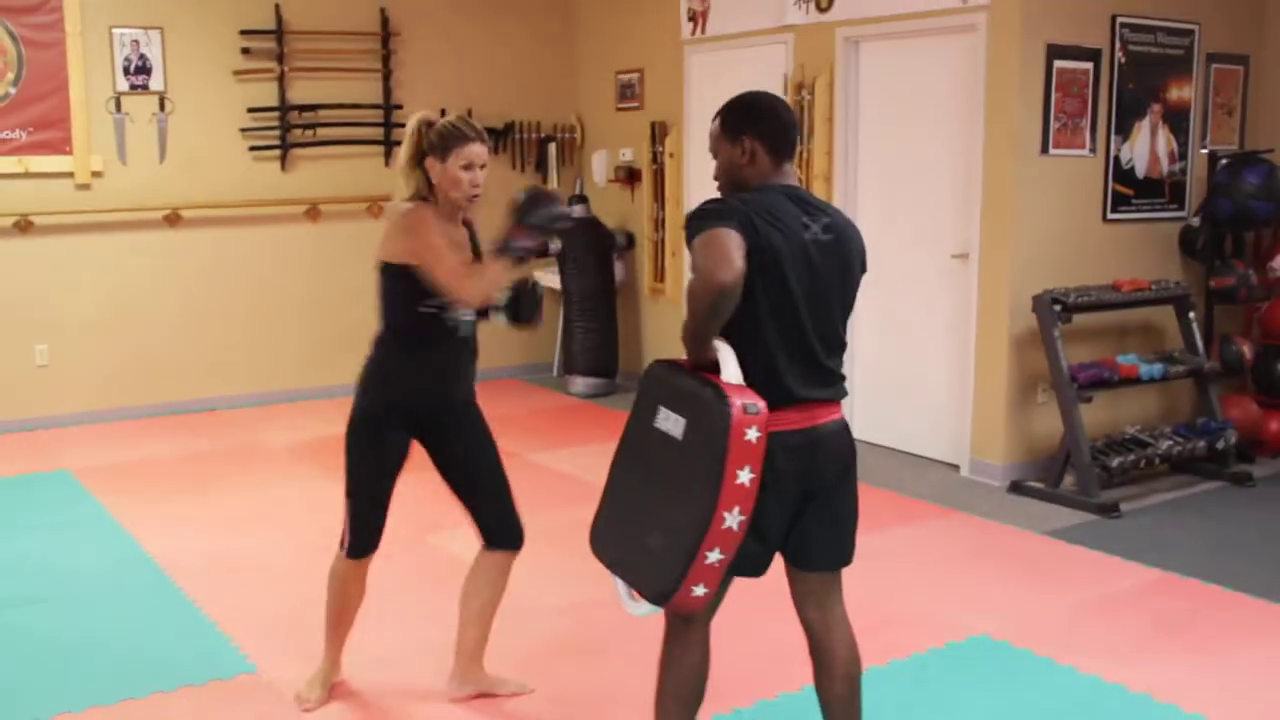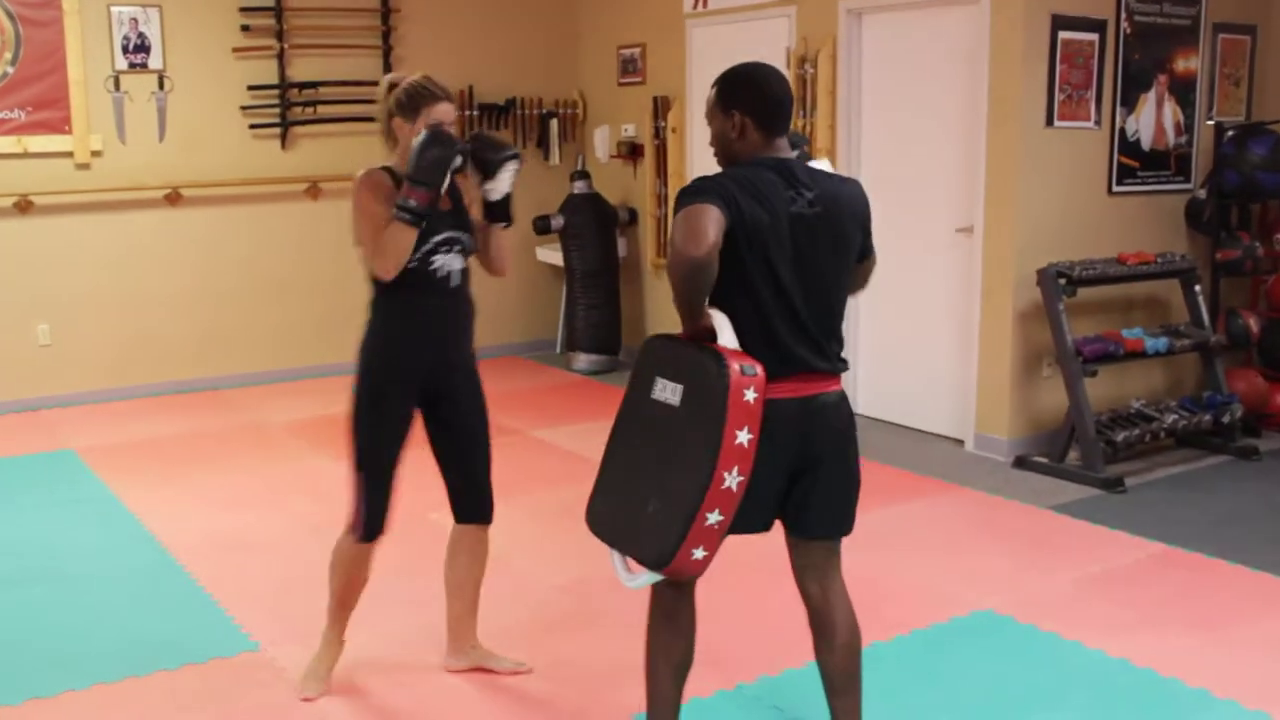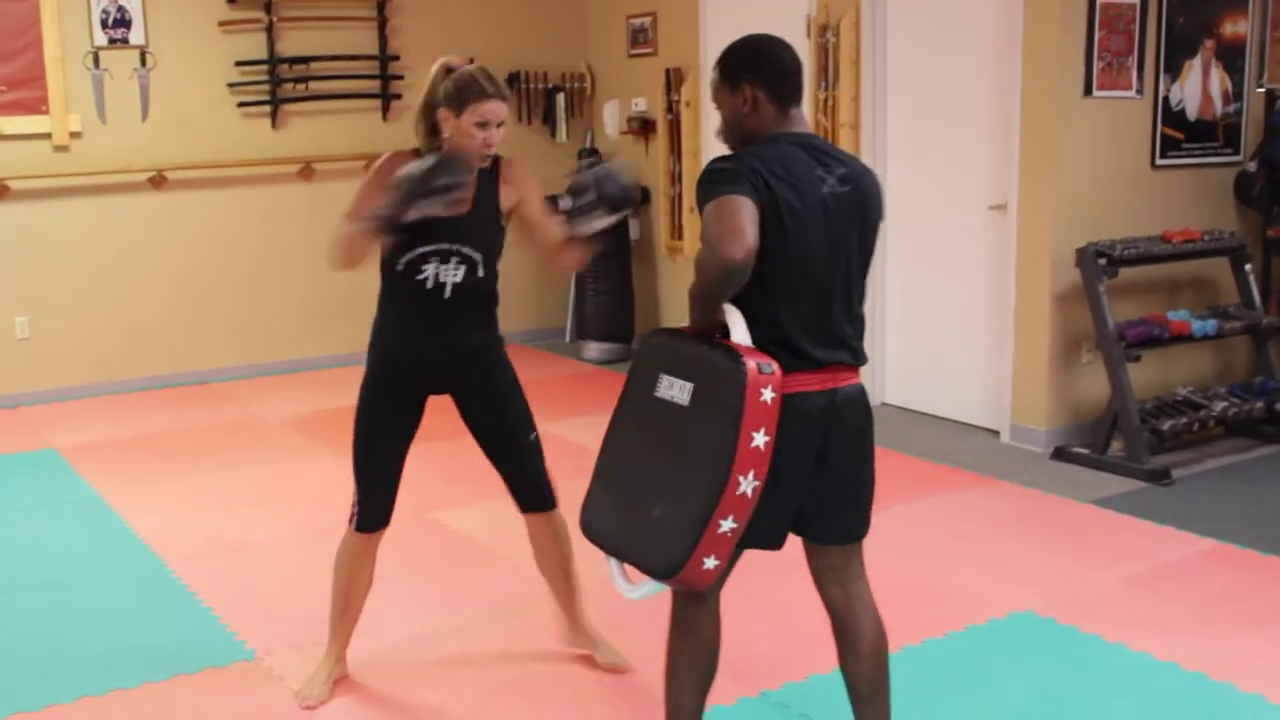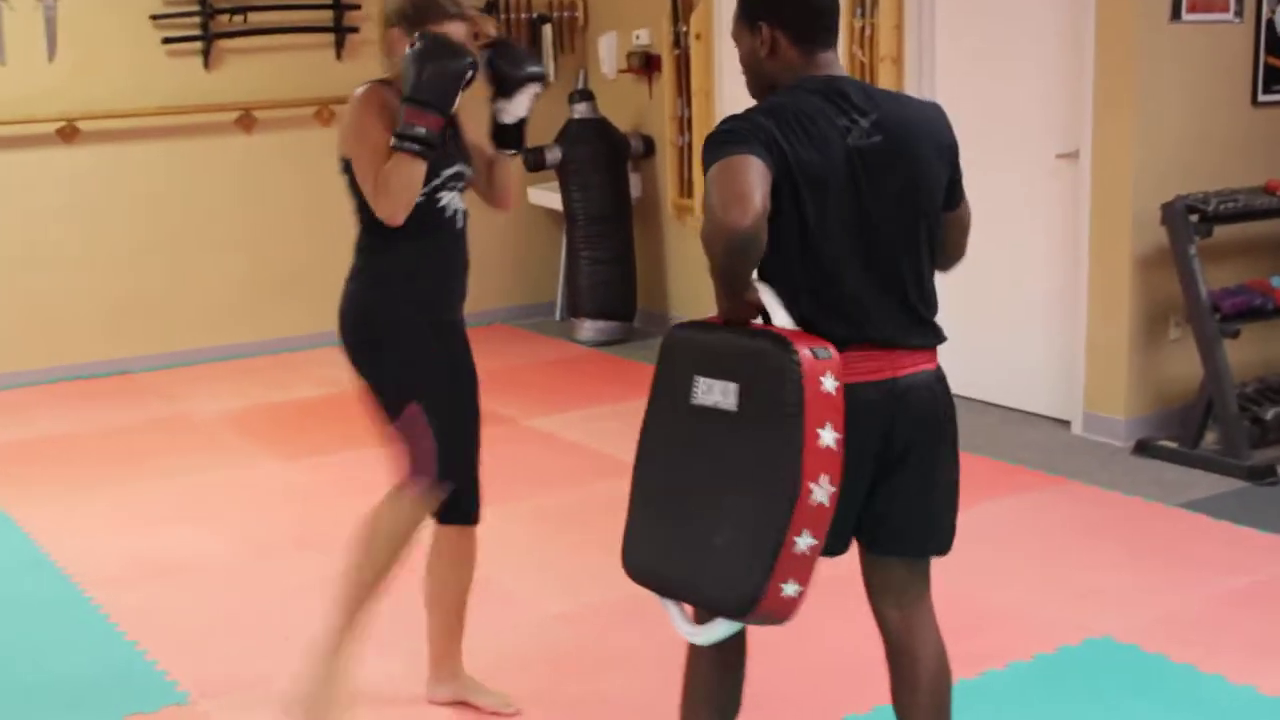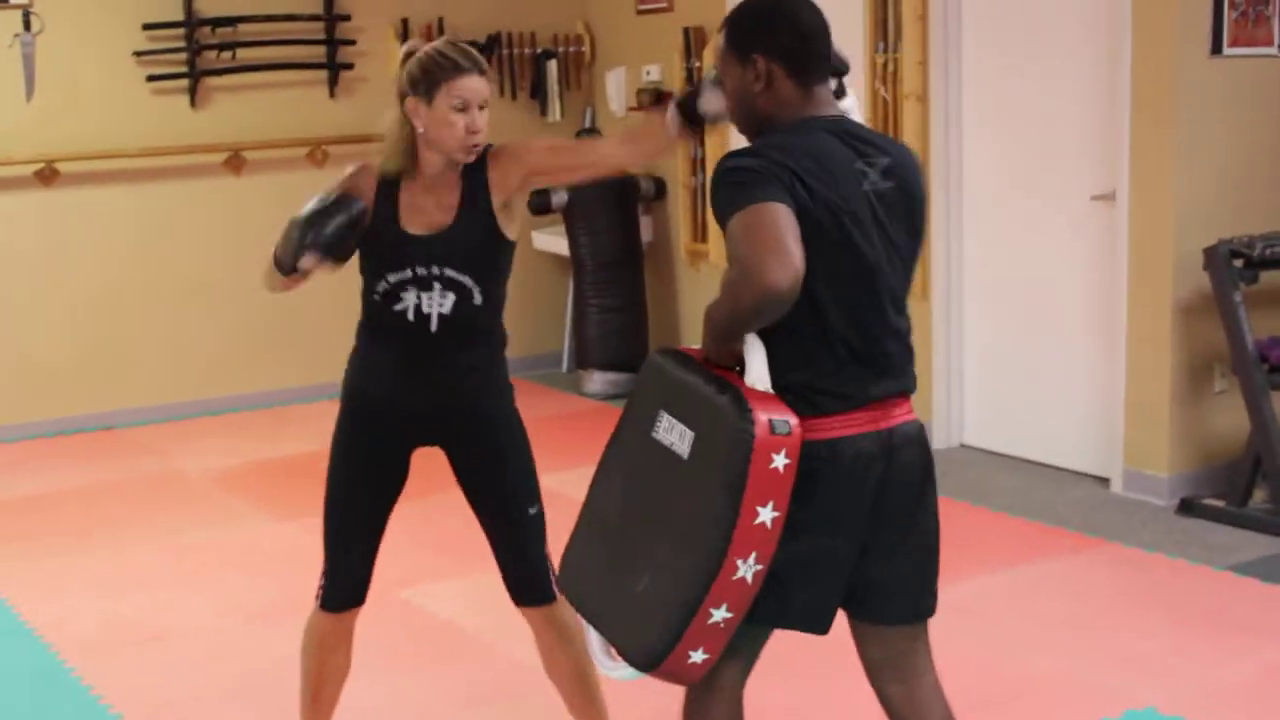
dt=0.7s
person 1, frame 1
left shoulder: (728, 216)
right shoulder: (845, 232)
left elbow: (720, 275)
left wrist: (696, 345)
right hip: (826, 436)
left knee: (689, 609)
right knee: (824, 609)
person 1, frame 2
left shoulder: (717, 193)
right shoulder: (848, 197)
left elbow: (693, 251)
left wrist: (692, 316)
right hip: (823, 408)
left knee: (675, 571)
right knee: (823, 580)
person 1, frame 3
left shoulder: (738, 172)
right shoulder: (862, 180)
left elbow: (730, 251)
left wrist: (702, 309)
right hip: (843, 401)
left knee: (697, 582)
right knee: (846, 584)
person 1, frame 4
left shoulder: (753, 134)
right shoulder: (927, 125)
left elbow: (736, 218)
left wrist: (732, 292)
right hip: (913, 393)
right knee: (907, 605)
person 1, frame 5
left shoulder: (758, 169)
right shoulder: (900, 165)
left elbow: (774, 276)
left wrist: (719, 333)
left hip: (799, 455)
right hip: (896, 444)
person 2, frame 1
left shoulder: (459, 228)
right shoulder: (418, 221)
right elbow: (467, 289)
left wrist: (510, 288)
right wrist: (523, 244)
left hip: (448, 401)
right hip: (390, 399)
left knee: (504, 535)
right knee: (359, 545)
left ankle: (468, 672)
right ankle: (327, 668)
person 2, frame 2
left shoulder: (455, 186)
right shoulder: (377, 183)
left elbow: (498, 263)
right elbow: (383, 265)
left wrist: (497, 194)
right wrist: (415, 190)
left hip: (453, 359)
right hip: (394, 355)
left knee: (475, 510)
right knee: (369, 521)
left ankle: (462, 645)
right ankle: (330, 643)
person 2, frame 3
left shoulder: (503, 176)
right shoulder: (396, 168)
left elbow: (569, 258)
right elbow: (344, 256)
right wrist: (398, 207)
left hip: (476, 356)
right hip: (401, 354)
left knee: (538, 499)
right knee: (369, 518)
left ankle: (576, 627)
right ankle: (334, 658)
person 2, frame 4
left shoulder: (444, 114)
right shoulder: (375, 103)
left elbow: (501, 195)
right elbow: (391, 208)
left wrist: (511, 115)
right wrist: (423, 109)
left hip: (435, 316)
right hip: (388, 310)
left knee: (461, 503)
right knee: (428, 478)
right ankle: (334, 650)
person 2, frame 5
left shoulder: (507, 169)
right shoulder: (368, 183)
left elbow: (625, 148)
right elbow: (282, 276)
right wrist: (300, 250)
left hip: (476, 399)
right hip: (378, 402)
left knee: (535, 591)
right knee: (340, 597)
